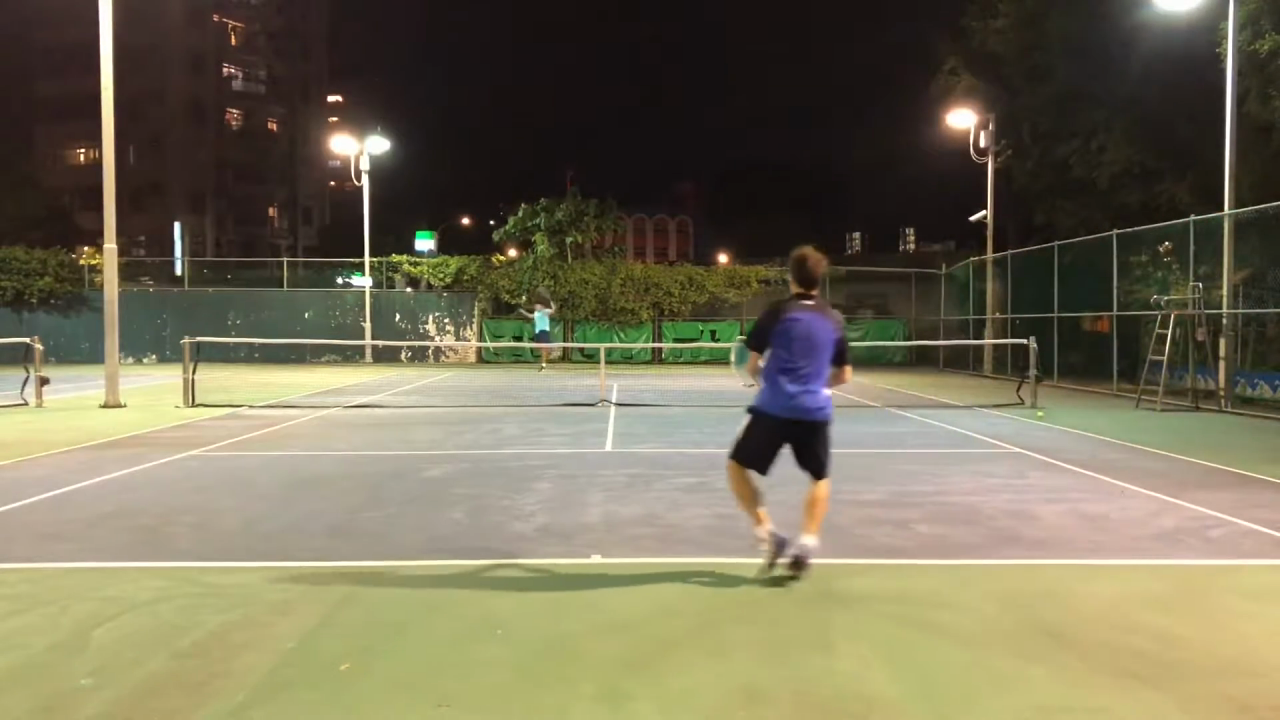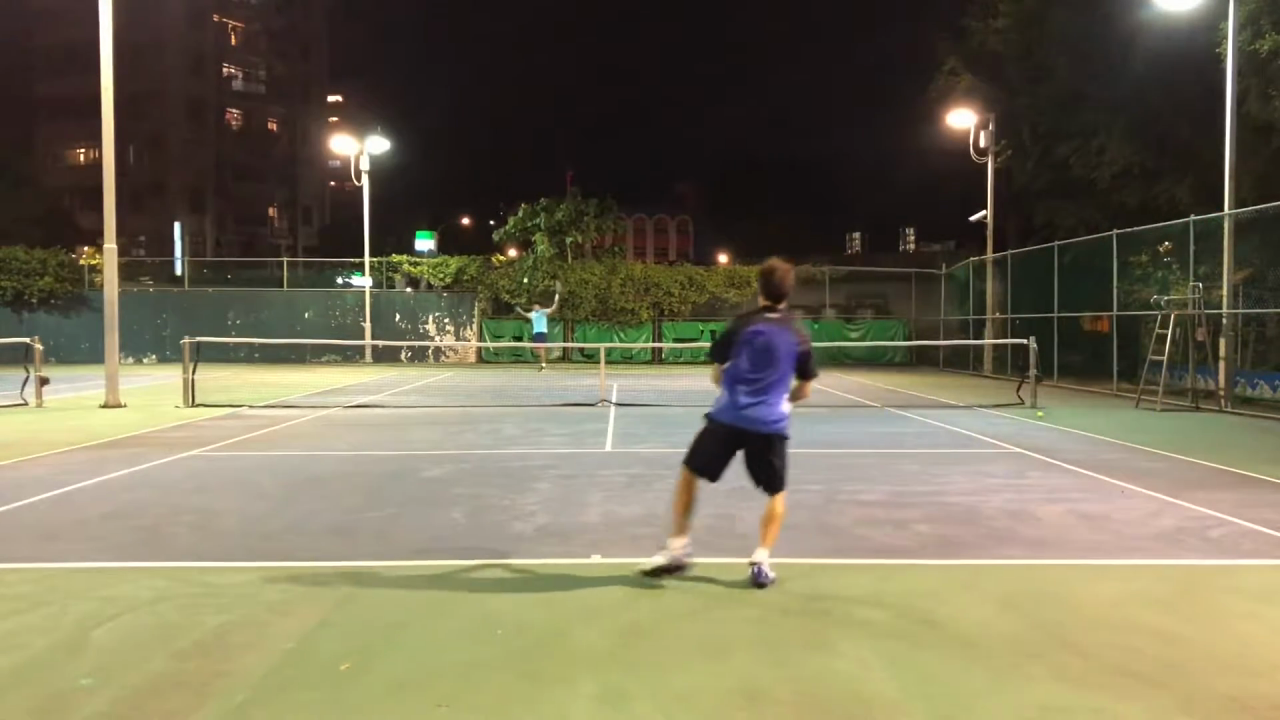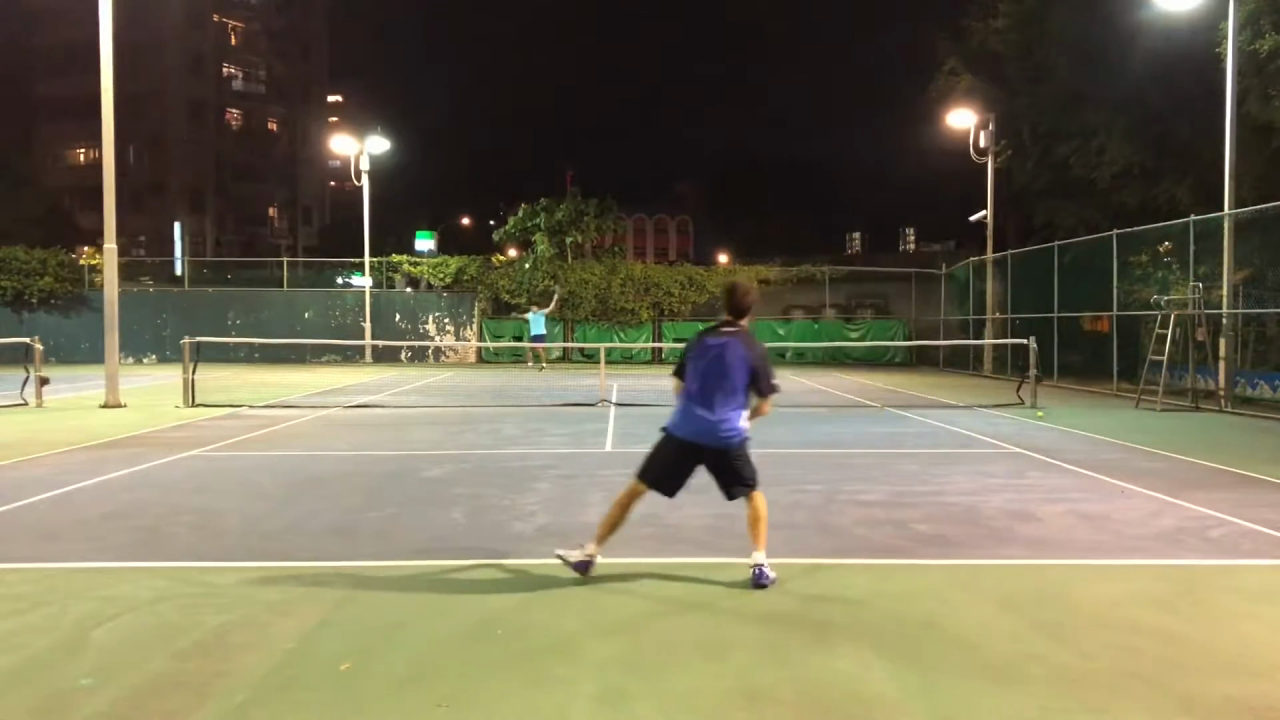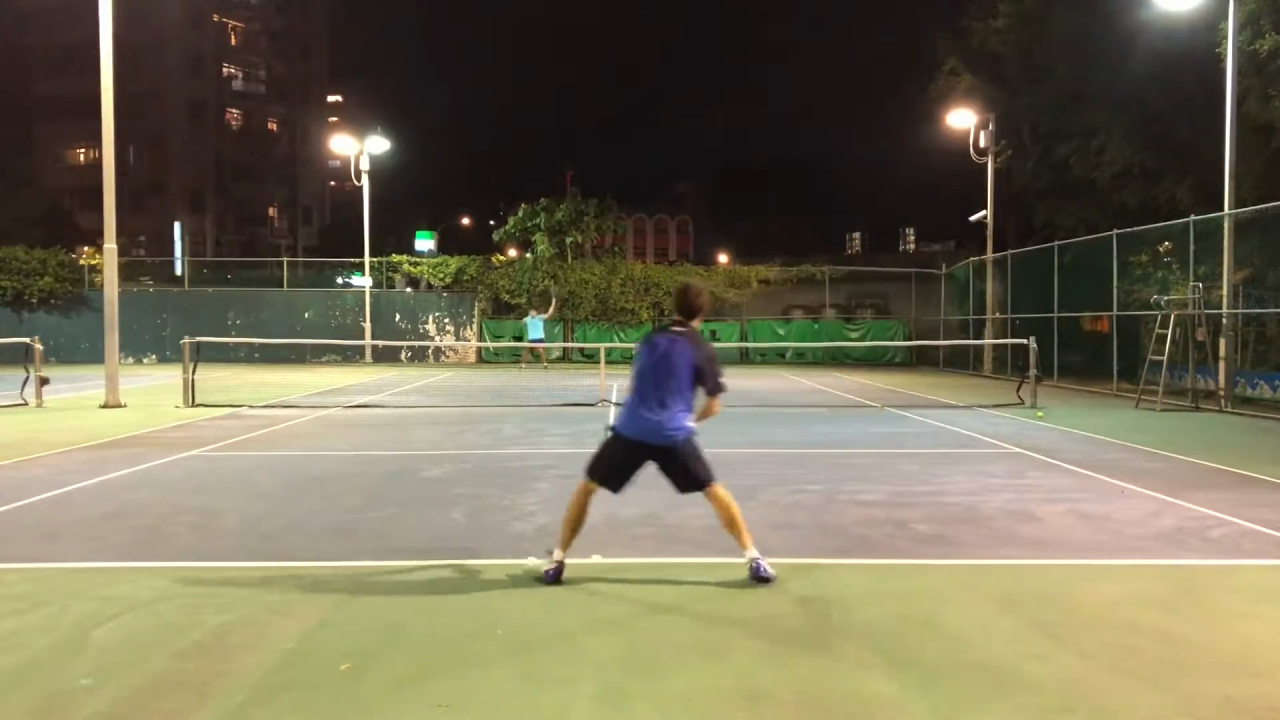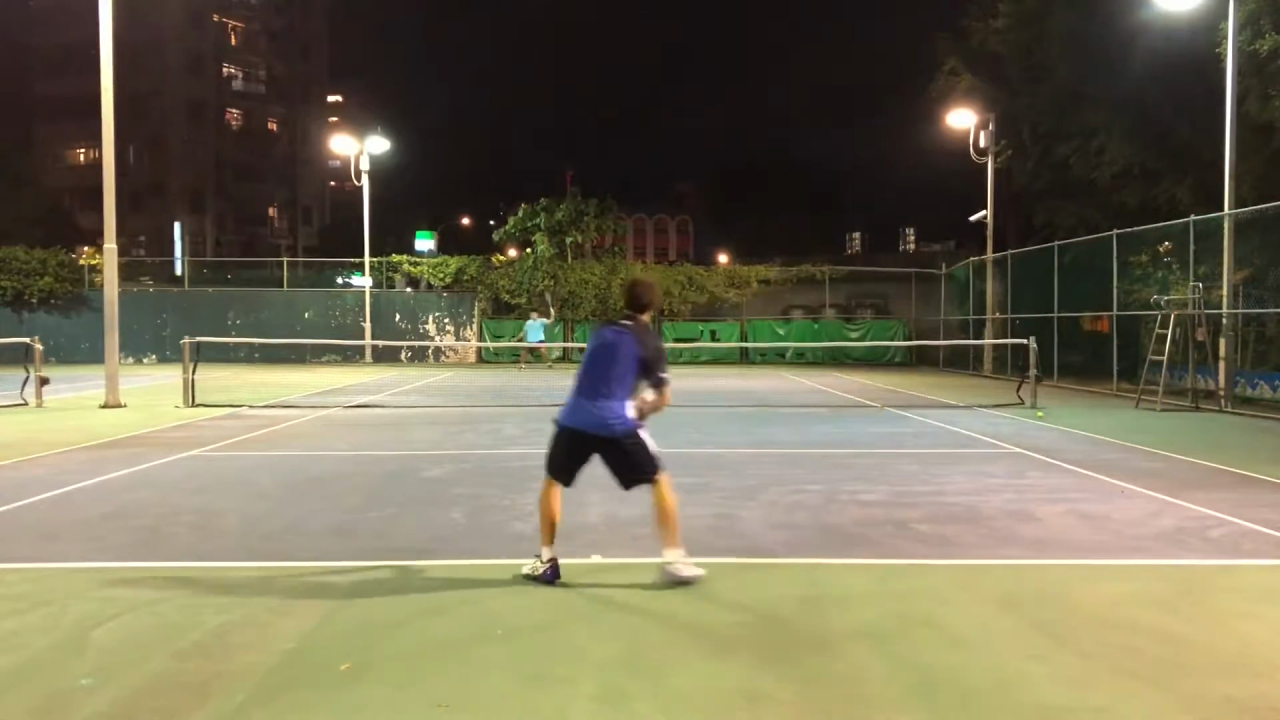
dt=0.1s
person 1, frame 1
left shoulder: (777, 311)
right shoulder: (834, 320)
left elbow: (753, 363)
right elbow: (843, 376)
left wrist: (761, 376)
left hip: (773, 408)
right hip: (815, 412)
left knee: (737, 470)
right knee: (820, 480)
left ankle: (768, 536)
right ankle: (806, 544)
person 1, frame 2
left shoulder: (740, 324)
right shoulder: (798, 335)
left elbow: (717, 376)
right elbow: (805, 390)
left hip: (728, 418)
right hip: (770, 425)
left knee: (689, 477)
right knee: (775, 495)
left ankle: (678, 548)
right ankle: (760, 561)
person 1, frame 3
left shoulder: (701, 340)
right shoulder: (755, 351)
right elbow: (763, 407)
left hip: (684, 432)
right hip: (728, 438)
left knee: (635, 490)
right knee: (754, 496)
left ankle: (589, 554)
right ankle: (759, 563)
person 1, frame 4
left shoulder: (651, 339)
right shoulder: (702, 350)
right elbow: (712, 408)
right wrist: (691, 417)
left hip: (630, 430)
right hip: (672, 435)
left knee: (587, 488)
right knee: (714, 492)
left ankle: (558, 561)
right ankle: (752, 557)
person 1, frame 5
left shoulder: (601, 331)
right shoulder: (649, 342)
right elbow: (662, 398)
right wrist: (642, 409)
left hip: (575, 421)
right hip: (615, 425)
left knee: (551, 485)
right knee: (661, 484)
left ankle: (547, 560)
right ankle: (674, 559)
